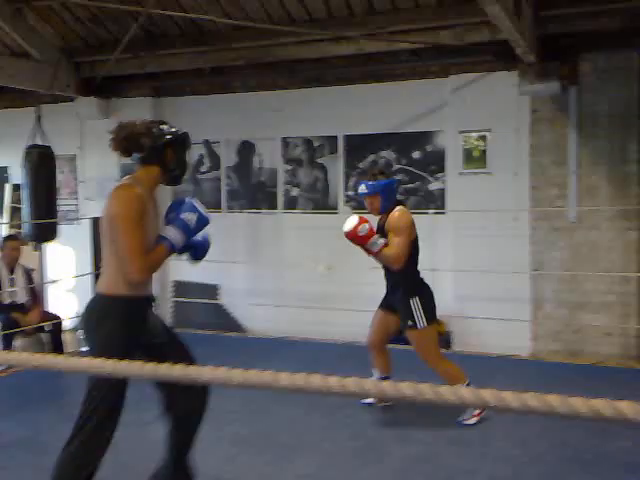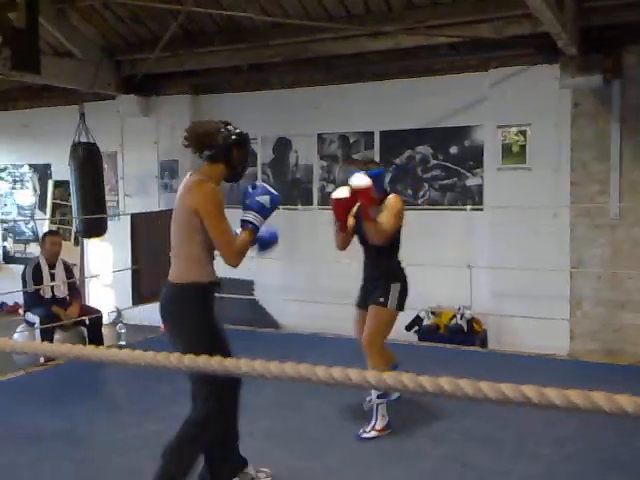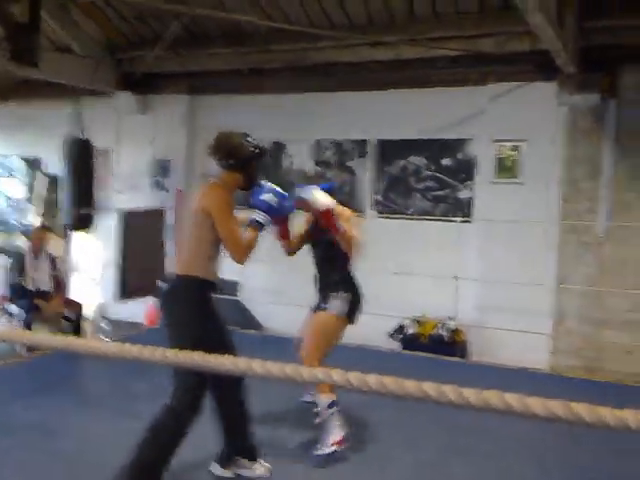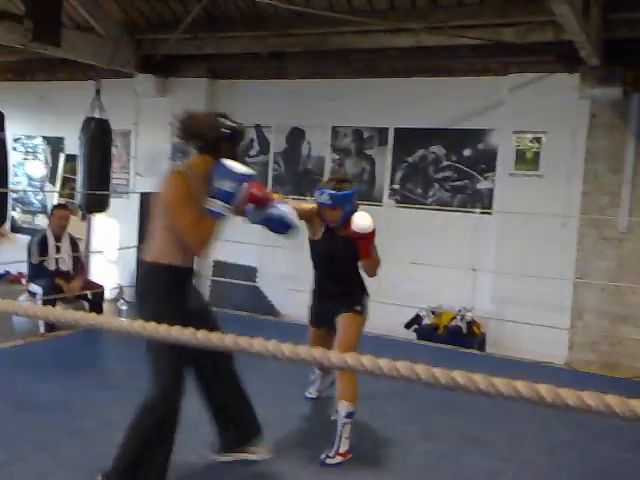
dt=0.4s
person 1, frame 1
left shoulder: (144, 193)
right shoulder: (130, 195)
right elbow: (138, 271)
left wrist: (183, 242)
right wrist: (175, 235)
left hip: (139, 314)
right hip: (116, 316)
left knee: (190, 390)
right knee: (99, 420)
person 1, frame 2
left shoulder: (195, 180)
right shoulder: (205, 189)
right elbow: (232, 254)
left wrist: (249, 236)
right wrist: (255, 217)
left hip: (189, 298)
right hip: (188, 302)
left knee: (224, 387)
right knee: (211, 403)
person 1, frame 3
left shoulder: (215, 189)
right shoulder: (218, 193)
right elbow: (239, 252)
right wrist: (265, 215)
left hip: (192, 295)
right hip: (187, 297)
left knee: (227, 375)
right knee: (188, 395)
person 1, frame 4
left shoulder: (211, 175)
right shoulder: (179, 180)
left elbow: (242, 201)
right elbow: (195, 244)
left wrist: (268, 210)
right wrist: (222, 200)
left hip: (180, 284)
right hip: (158, 283)
left knee: (217, 361)
right knee: (168, 386)
left ankle: (237, 440)
person 2, frame 1
left shoulder: (398, 217)
right shoulder: (385, 218)
left elbow: (396, 261)
left wrist: (370, 239)
right wrist: (364, 238)
left hip: (413, 296)
right hip: (396, 292)
left knee: (432, 360)
right knee: (374, 344)
person 2, frame 2
left shoulder: (392, 202)
right shoulder: (357, 208)
left elbow: (378, 238)
right elbow: (341, 245)
left wrist: (368, 205)
right wrist: (340, 215)
left hip: (390, 283)
right hip: (370, 281)
left knee: (370, 345)
right knee: (372, 345)
left ankle: (381, 415)
person 2, frame 3
left shoulder: (341, 215)
right shoulder: (314, 222)
left elbow: (353, 249)
right elbow: (290, 249)
left wrist: (332, 220)
right wrist: (282, 229)
left hip: (341, 295)
right hip: (329, 294)
left knee: (309, 358)
right knee: (308, 350)
left ankle: (335, 431)
right ankle: (321, 393)
person 2, frame 4
left shoulder: (361, 221)
right shoulder: (313, 213)
left elbow: (372, 270)
left wrist: (366, 242)
left hip: (352, 299)
right hip: (322, 297)
left ankle: (343, 440)
right ankle: (323, 378)
person 3, frame 1
left shoulder: (25, 271)
left elbow: (36, 297)
left wrist: (35, 313)
right wrist: (18, 317)
left hip: (27, 314)
left knee: (55, 321)
person 3, frame 2
left shoulder: (65, 266)
right shoulder: (32, 268)
left elbow: (75, 291)
right elbow: (32, 299)
left wrist: (74, 307)
right wrist: (57, 311)
left hip: (63, 306)
right hip: (38, 309)
left knee: (95, 315)
right knee: (46, 320)
person 3, frame 3
left shoulder: (50, 259)
left elbow: (59, 283)
right elbow: (17, 289)
left wrist: (57, 300)
right wrist: (40, 303)
left hip: (47, 299)
right hip: (24, 298)
left knee: (76, 308)
right knee: (29, 309)
person 3, frame 4
left shoulder: (72, 240)
right shoulder: (39, 240)
left elbow: (80, 265)
right elbow: (36, 269)
left wrist: (78, 281)
right wrist: (61, 283)
left hip: (67, 279)
right hip: (41, 280)
left knee: (97, 290)
right knee: (49, 289)
right ankle: (49, 333)
